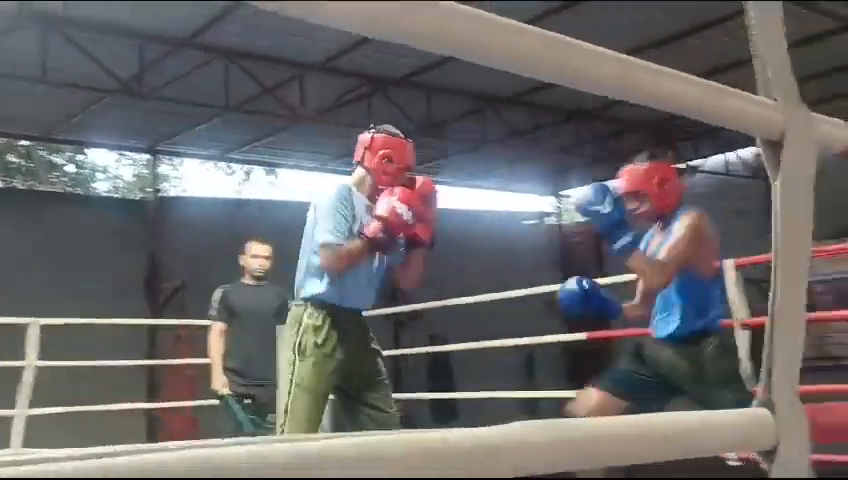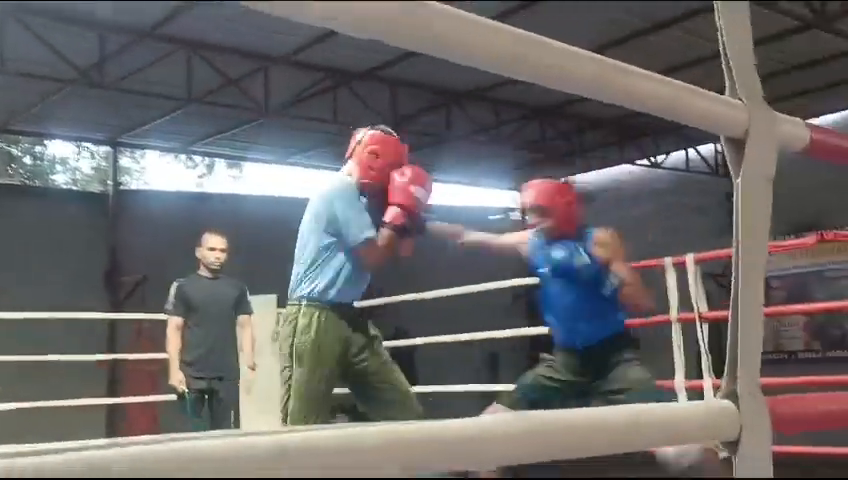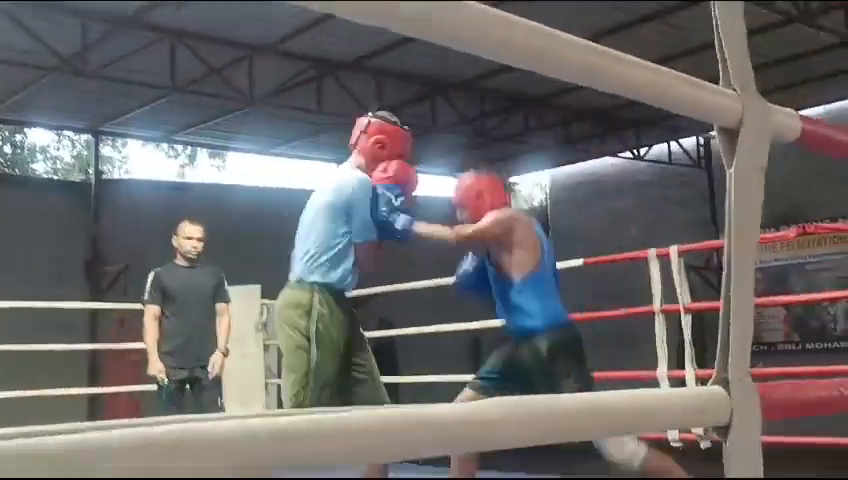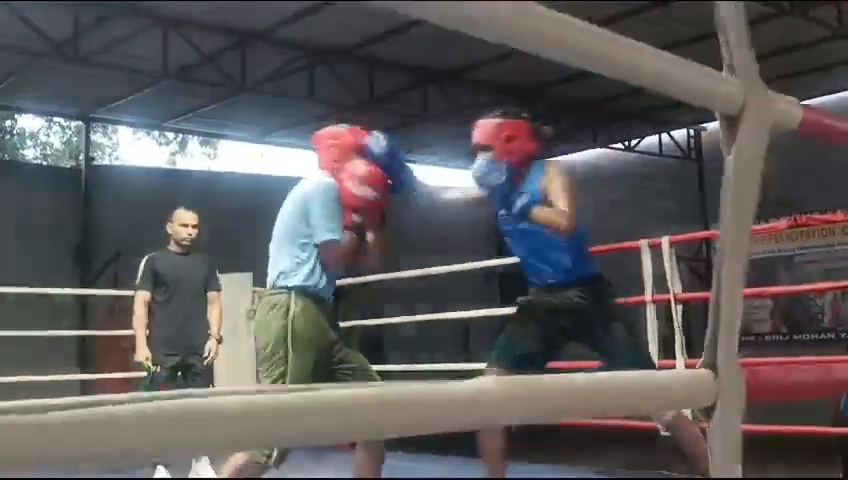
dt=0.2s
person 1, frame 1
left shoulder: (380, 211)
right shoulder: (339, 197)
left elbow: (407, 281)
right elbow: (333, 263)
left wrist: (420, 232)
right wrist: (380, 228)
left hip: (354, 328)
right hip: (318, 324)
left knee: (384, 435)
right knee: (297, 437)
person 1, frame 2
left shoulder: (362, 200)
right shoulder: (339, 191)
left elbow: (399, 253)
right elbow: (372, 259)
left wrist: (409, 212)
right wrist: (400, 210)
left hip: (348, 320)
right hip: (313, 320)
left knee: (404, 413)
person 1, frame 3
left shoulder: (343, 181)
right shoulder: (358, 185)
right elbow: (366, 259)
left wrist: (388, 200)
right wrist: (391, 198)
left hip: (329, 306)
right hip: (313, 306)
person 1, frame 4
right shoulder: (324, 187)
left elbow: (367, 263)
right elbow: (334, 261)
left wrist: (374, 216)
right wrist: (356, 215)
left hip: (310, 314)
right hip: (294, 312)
person 2, frame 1
left shoulder: (692, 222)
right shoulder: (650, 239)
left elbow: (657, 280)
left wrist: (617, 234)
right wrist: (606, 307)
left hip: (703, 350)
right hip: (659, 348)
right knee: (585, 412)
person 2, frame 2
left shoulder: (601, 240)
right shoulder: (532, 243)
left elbow: (642, 302)
right elbow: (469, 238)
left wrist: (598, 277)
right wrist: (427, 225)
left hip: (614, 355)
right hip: (568, 360)
left knee: (673, 447)
person 2, frame 3
left shoulder: (507, 220)
right shoulder: (490, 242)
left elbow: (456, 236)
left wrist: (406, 223)
right wrist: (477, 277)
left hip: (551, 346)
right hip: (524, 345)
left knee: (615, 446)
person 2, frame 4
left shoulder: (551, 173)
right shoulder: (503, 186)
left elbow: (565, 224)
left wrist: (518, 202)
left hip: (584, 294)
right hip: (542, 300)
person 3, frame 1
left shoulder: (279, 295)
right shoulder: (225, 293)
right elbow: (217, 334)
right wrist: (217, 373)
left hip: (267, 380)
right hip: (234, 379)
left knee: (264, 437)
right knee: (231, 437)
person 3, frame 2
left shoulder: (237, 288)
right shoulder: (183, 287)
left elbow: (245, 326)
right elbow: (174, 328)
left wrist: (250, 364)
right wrist: (174, 369)
left hip: (227, 375)
right hip: (192, 374)
person 3, frame 3
left shoulder: (215, 276)
right shoulder: (160, 276)
left elbow: (223, 314)
right elbow: (151, 318)
left wrist: (221, 350)
right wrist: (153, 358)
left hip: (206, 363)
right hip: (171, 365)
person 3, frame 4
left shoulder: (206, 263)
right shoulder: (153, 261)
left elbow: (214, 301)
right elbow: (141, 302)
left wrist: (215, 336)
right wrist: (141, 343)
left hip: (198, 349)
right hip: (162, 349)
left ankle: (201, 461)
right ankle: (161, 467)
